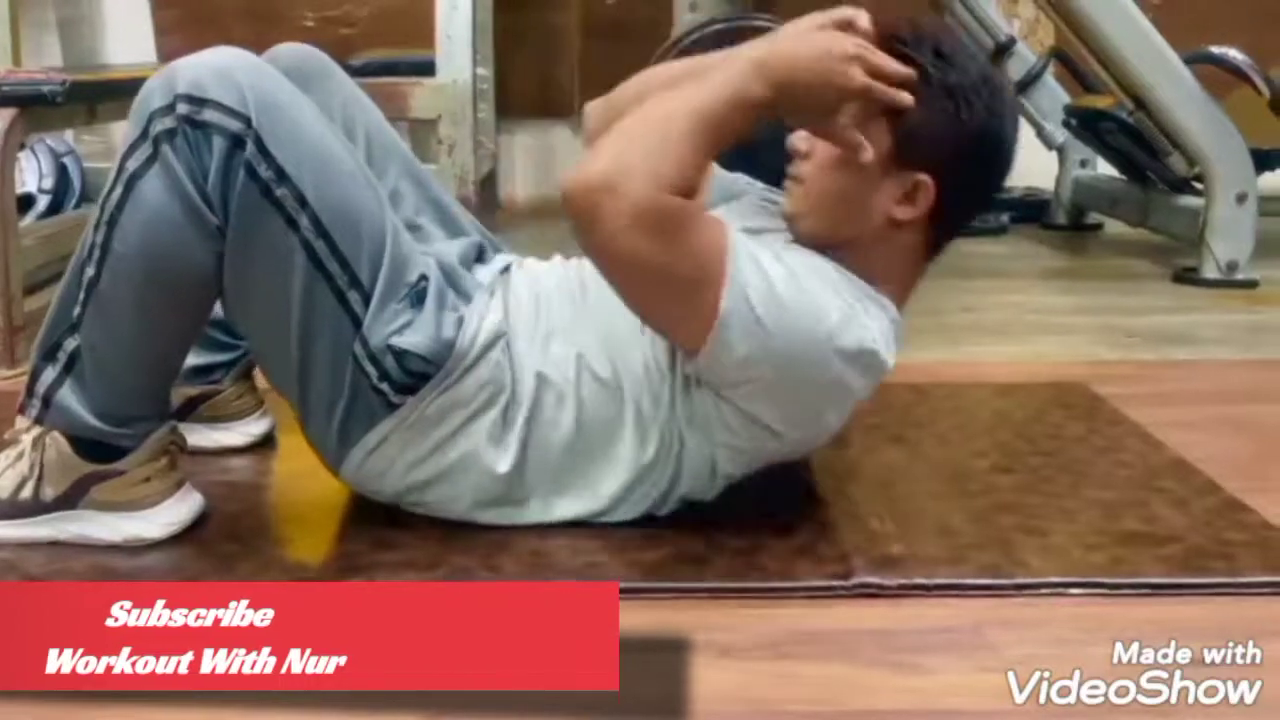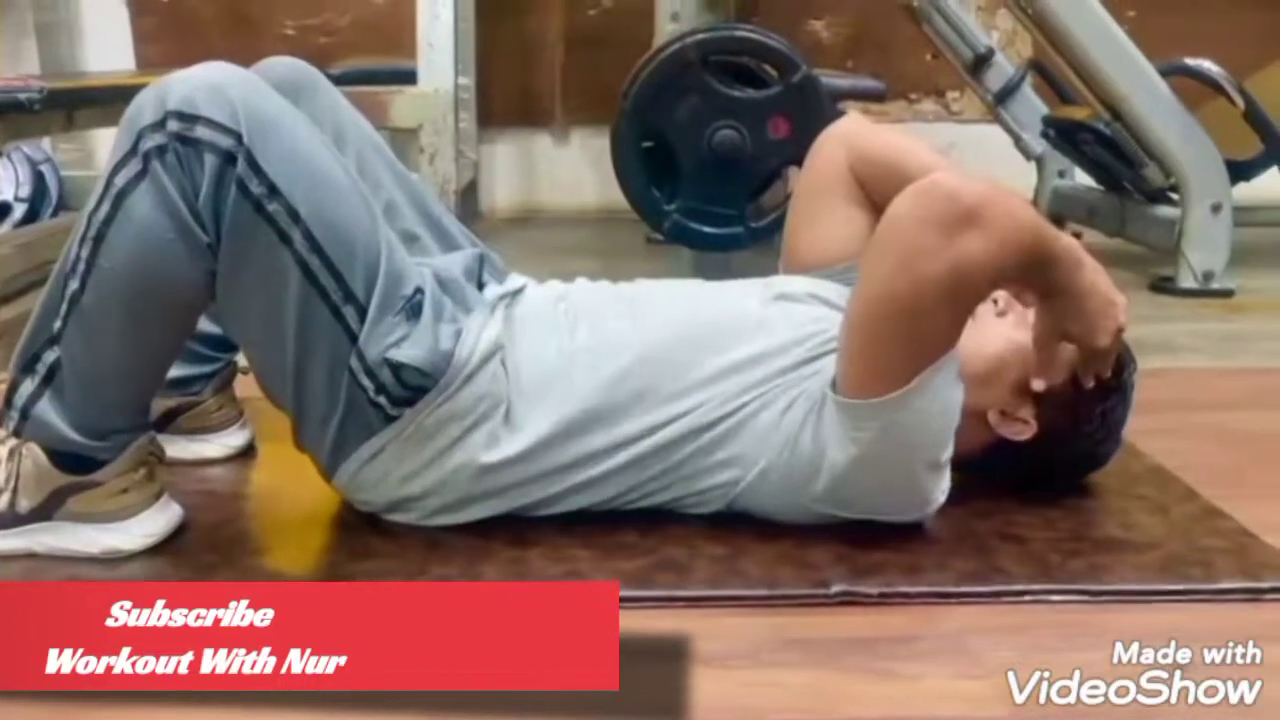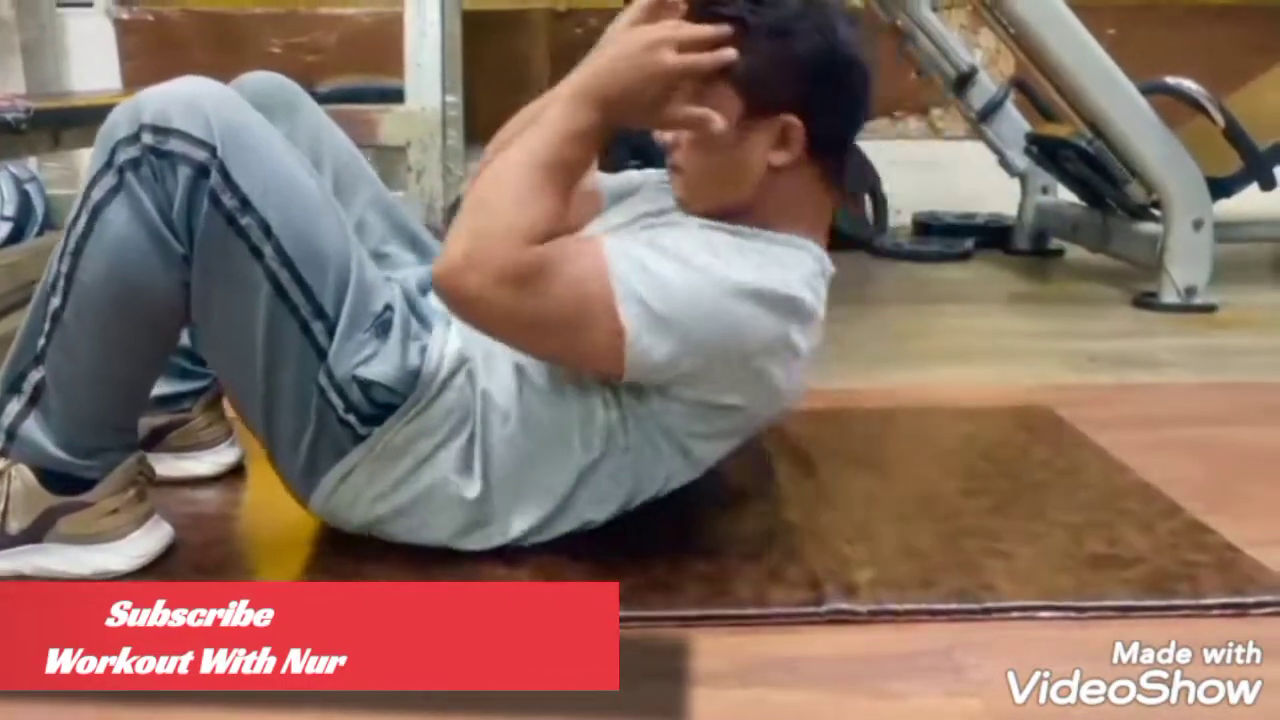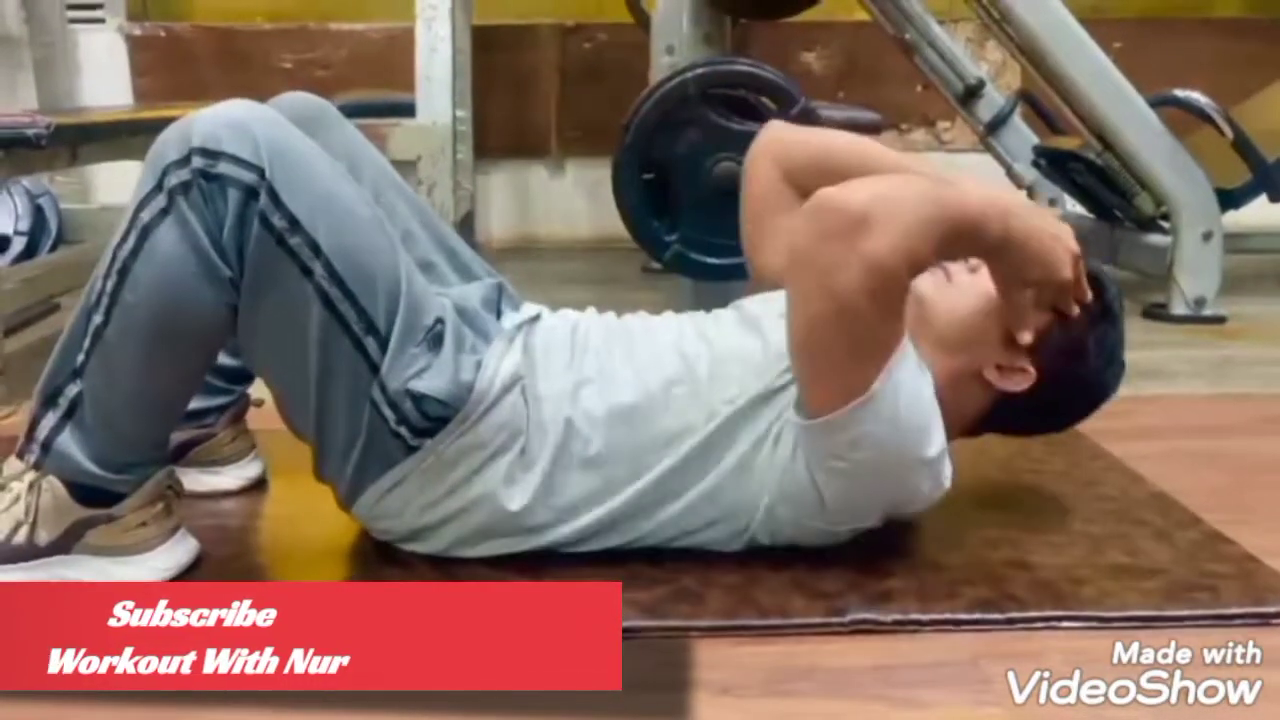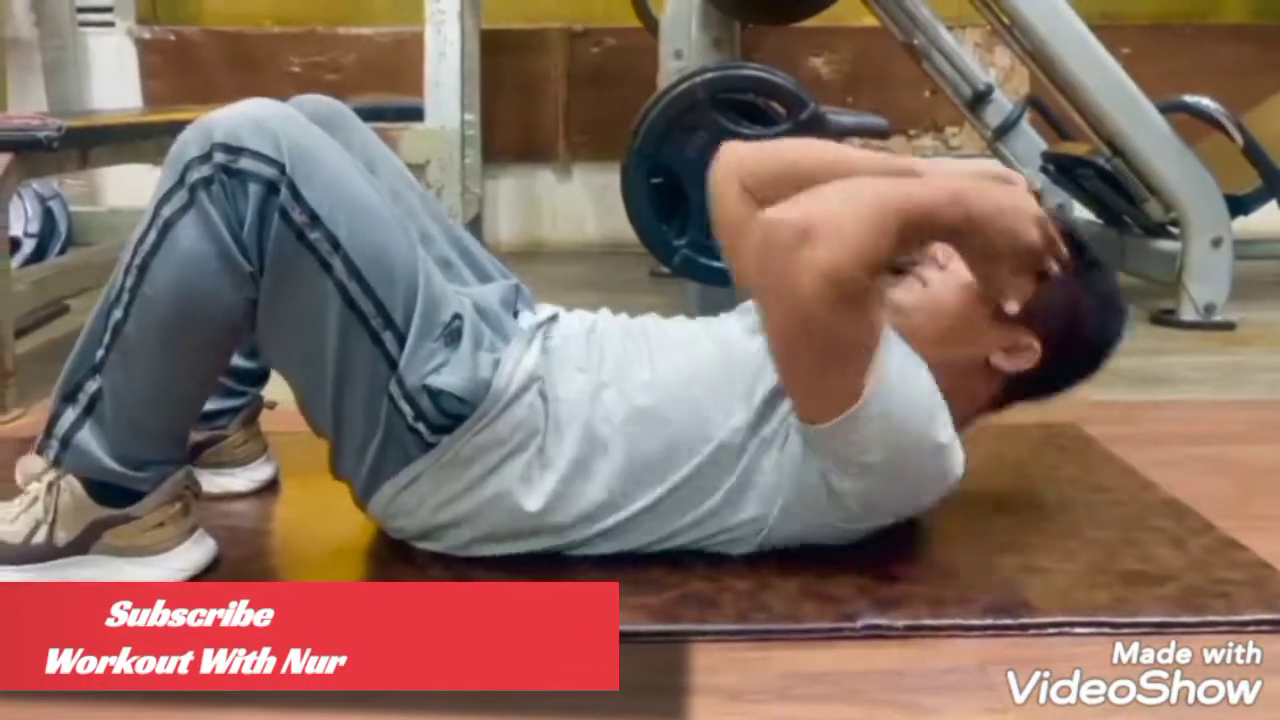
dt=0.7s
person 1, frame 1
left shoulder: (822, 338)
right shoulder: (802, 241)
left elbow: (603, 191)
right elbow: (614, 121)
left hip: (430, 400)
right hip: (477, 307)
left knee: (206, 102)
left ankle: (96, 457)
right ankle: (198, 374)
person 1, frame 2
left shoulder: (886, 457)
right shoulder: (849, 322)
left elbow: (953, 222)
right elbow: (846, 148)
left wrist: (1063, 272)
right wrist: (1048, 250)
left hip: (423, 408)
right hip: (484, 320)
left knee: (196, 122)
right knee: (276, 90)
right ankle: (185, 389)
person 1, frame 3
left shoulder: (744, 298)
right shoulder: (723, 212)
left elbow: (479, 271)
right elbow: (514, 199)
left wrist: (597, 92)
right wrist: (610, 88)
left hip: (394, 437)
right hip: (437, 353)
left knee: (173, 135)
right knee: (259, 104)
right ankle: (173, 408)
person 1, frame 4
left shoulder: (890, 442)
right shoulder: (865, 344)
left elbow: (845, 228)
right elbow: (773, 153)
left wrist: (985, 216)
right wrist: (950, 189)
left hip: (448, 442)
right hip: (504, 351)
left knee: (221, 159)
right knee: (290, 125)
right ankle: (193, 424)
person 1, frame 5
left shoulder: (906, 438)
right shoulder: (878, 348)
left elbow: (797, 248)
right elbow: (736, 181)
left wrist: (946, 208)
right wrist: (942, 190)
left hip: (466, 444)
right hip: (526, 357)
left knee: (239, 150)
right knee: (306, 125)
left ankle: (102, 496)
right ankle: (205, 420)
